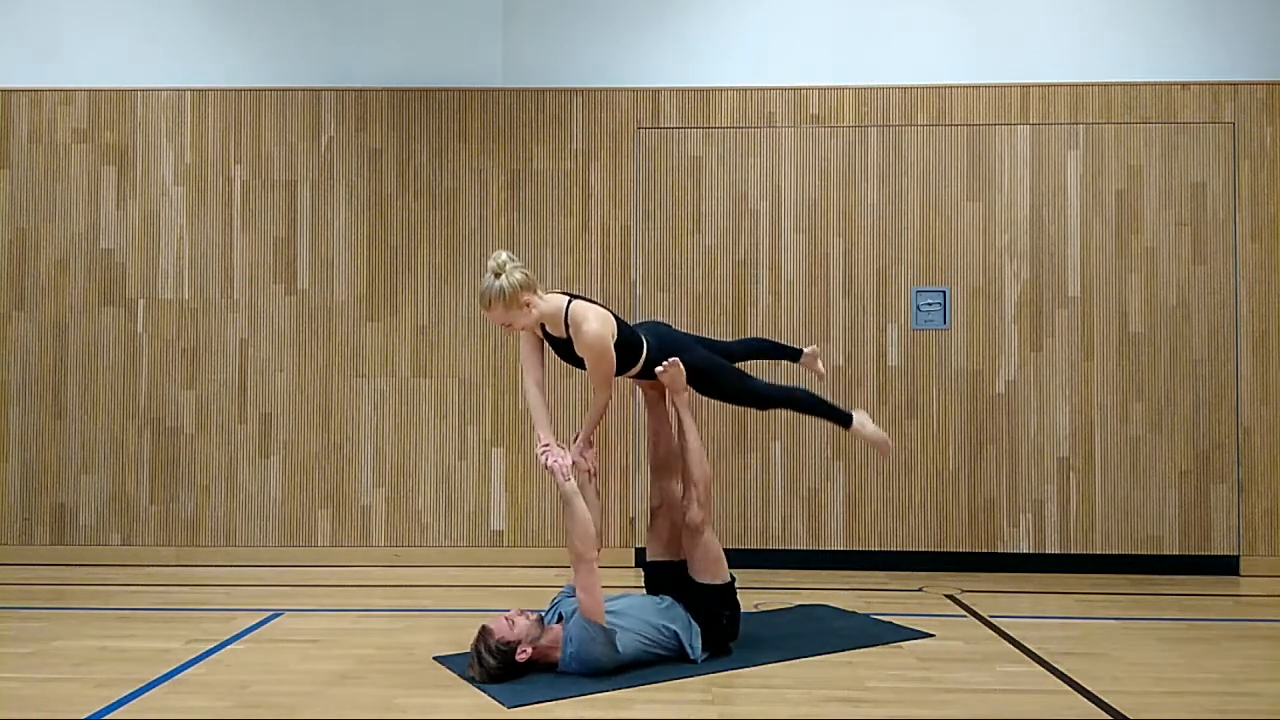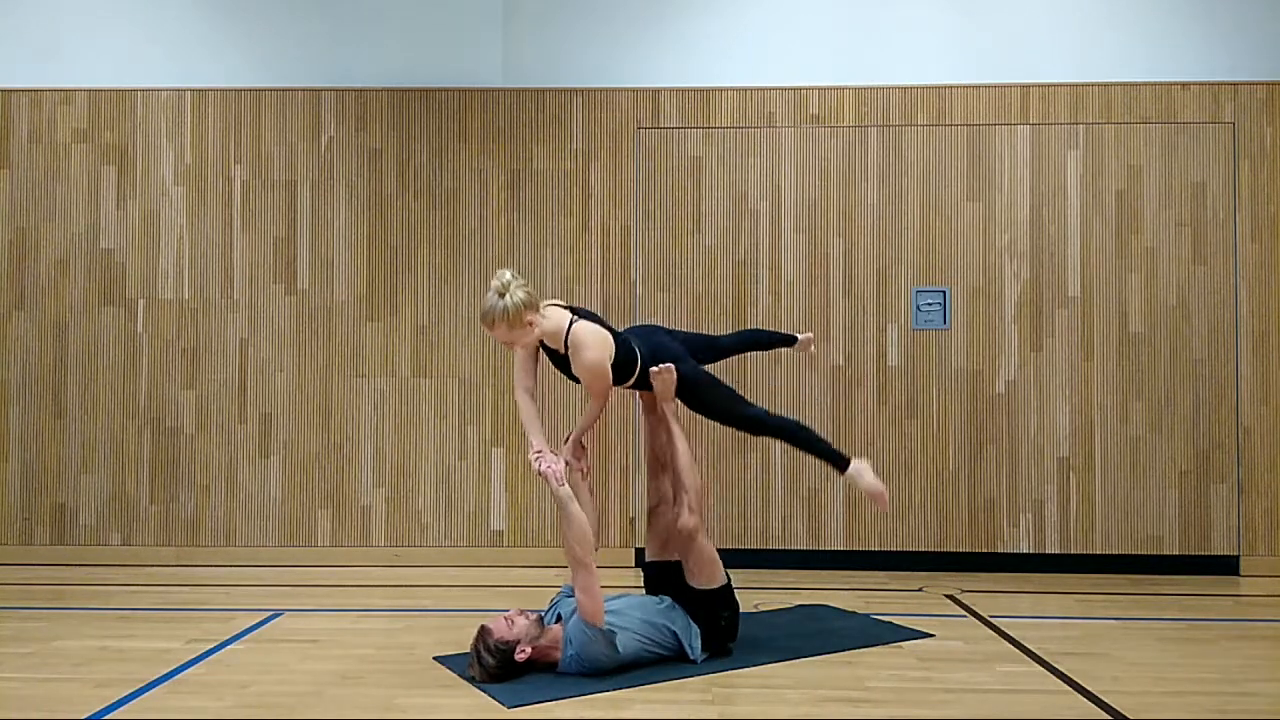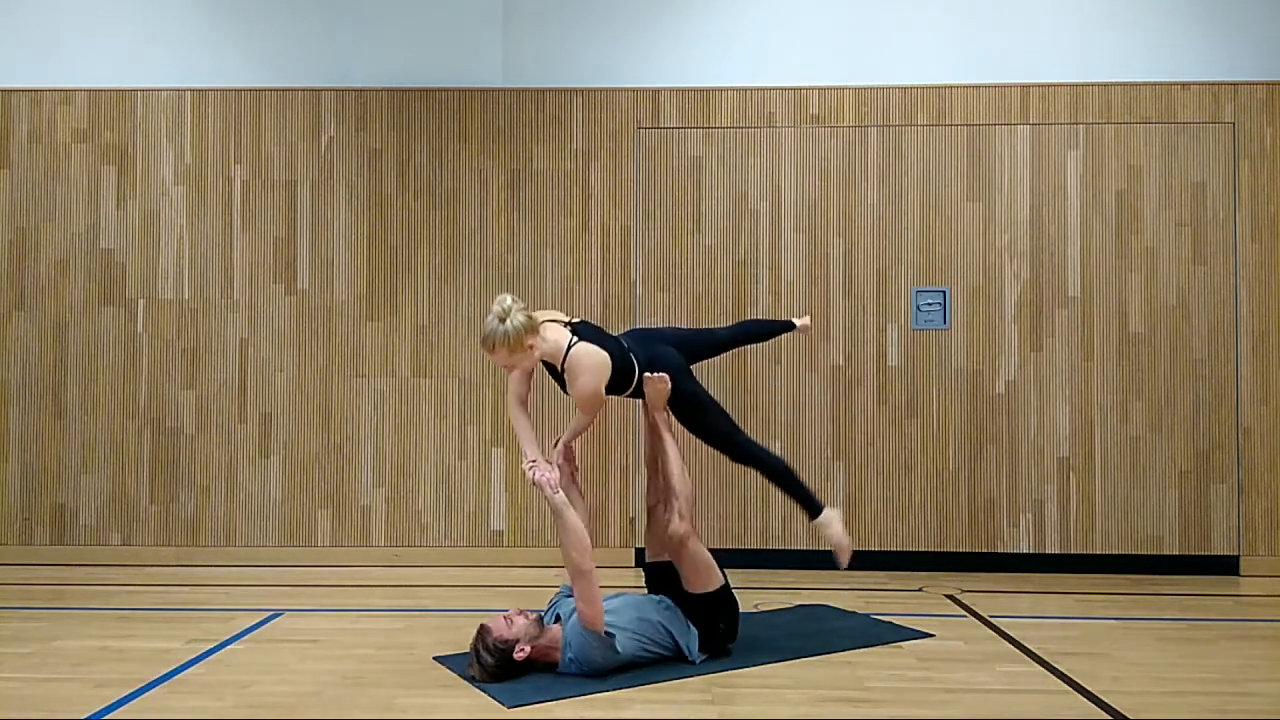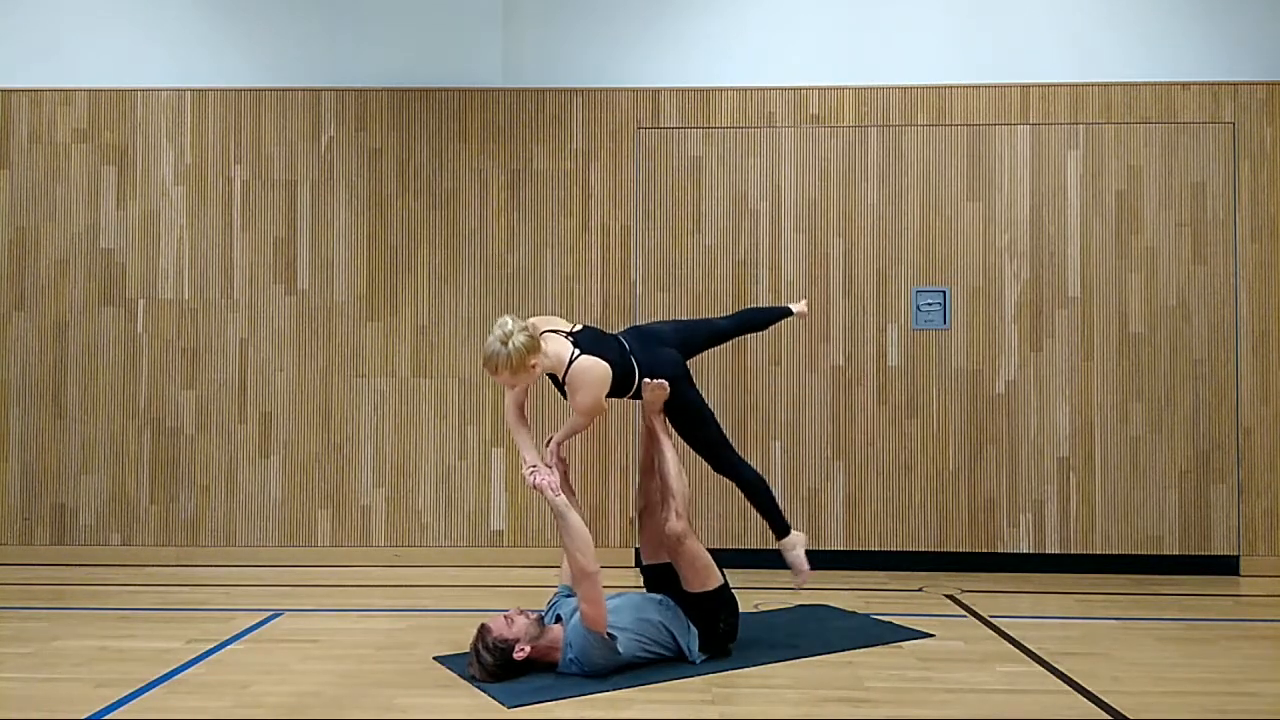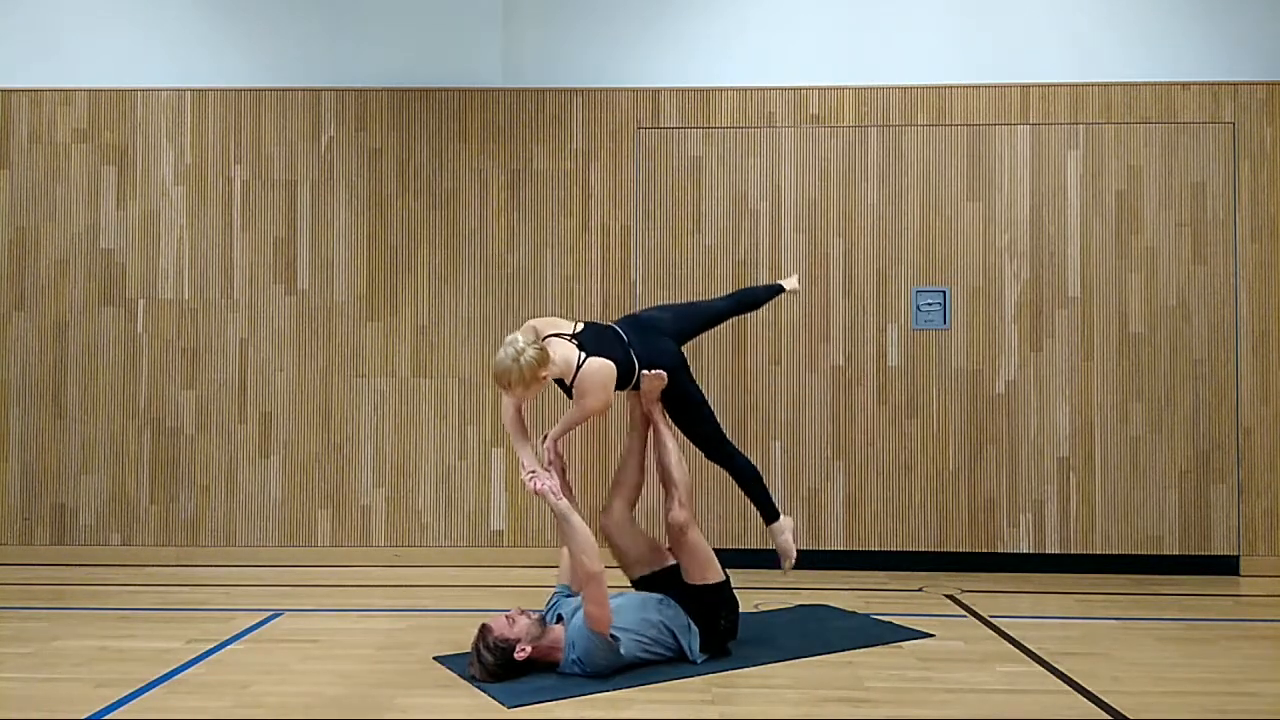
dt=0.2s
person 1, frame 1
left shoulder: (588, 330)
right shoulder: (536, 313)
left elbow: (603, 393)
right elbow: (532, 385)
left wrist: (584, 438)
right wrist: (546, 440)
left hip: (670, 357)
right hip: (644, 340)
left knee: (763, 395)
right knee: (731, 350)
left ankle: (853, 421)
right ankle: (802, 355)
person 1, frame 2
left shoulder: (587, 351)
right shoulder: (534, 317)
left elbow: (598, 405)
right elbow: (524, 392)
left wrist: (574, 442)
right wrist: (540, 446)
left hip: (666, 368)
right hip: (643, 341)
left knee: (754, 419)
right knee: (725, 344)
left ankle: (850, 468)
right ankle: (796, 340)
person 1, frame 3
left shoulder: (584, 372)
right shoulder: (532, 324)
left elbow: (588, 416)
right elbow: (516, 403)
left wrist: (563, 444)
right wrist: (534, 454)
left hip: (661, 374)
right hip: (640, 345)
left knee: (740, 447)
right knee: (723, 337)
left ankle: (821, 516)
right ankle: (790, 325)
person 1, frame 4
left shoulder: (585, 384)
right shoulder: (531, 331)
left elbow: (583, 417)
right elbow: (514, 407)
left wrist: (555, 442)
right wrist: (531, 456)
left hip: (661, 375)
right hip: (638, 342)
left knee: (726, 460)
right knee: (726, 325)
left ankle: (786, 536)
right ankle: (790, 309)
person 1, frame 5
left shoulder: (592, 386)
right shoulder: (532, 333)
left elbow: (583, 408)
right elbow: (510, 406)
left wrist: (554, 436)
right wrist: (528, 459)
left hip: (661, 366)
right hip: (638, 327)
left knee: (718, 449)
right knee: (720, 307)
left ankle: (776, 521)
right ankle: (782, 286)
person 2, frame 1
left shoulder: (556, 616)
right shoulder: (583, 651)
left elbow: (589, 549)
right elbow: (584, 560)
left wrist: (584, 480)
right wrist: (567, 487)
left hip: (670, 607)
right hip: (705, 624)
right knee: (695, 515)
left ankle: (655, 394)
right ankle: (679, 401)
person 2, frame 2
left shoulder: (557, 615)
right shoulder: (582, 651)
left elbow: (585, 549)
right elbow: (582, 564)
left wrist: (576, 478)
right wrist: (562, 492)
left hip: (670, 607)
right hip: (706, 625)
right knee: (686, 522)
right ankle: (665, 408)
person 2, frame 3
left shoulder: (556, 615)
right shoulder: (582, 652)
left elbow: (578, 563)
right elbow: (583, 569)
left wrist: (568, 480)
right wrist: (556, 499)
left hip: (673, 607)
right hip: (705, 626)
right knee: (677, 528)
right ankle: (658, 414)
person 2, frame 4
left shoulder: (555, 616)
right shoulder: (582, 653)
left elbow: (576, 557)
right elbow: (587, 571)
left wrist: (562, 481)
right wrist: (558, 503)
left hip: (671, 604)
right hip: (705, 626)
right knee: (674, 527)
right ankle: (655, 418)
person 2, frame 5
left shoulder: (556, 616)
right shoulder: (585, 653)
left elbow: (573, 547)
right elbow: (592, 572)
left wrist: (560, 481)
right wrist: (559, 505)
left hip: (672, 606)
right hip: (705, 624)
left knee: (615, 516)
right knee: (679, 518)
left ankle: (642, 418)
right ankle: (652, 410)
